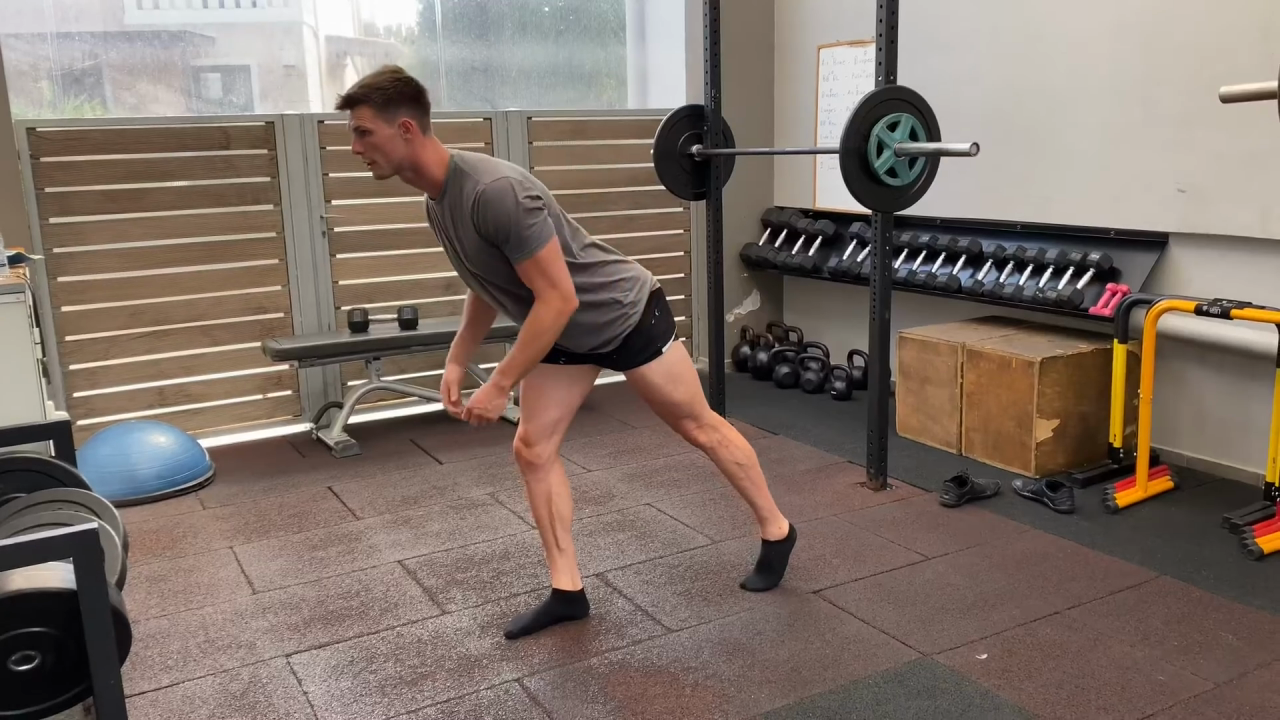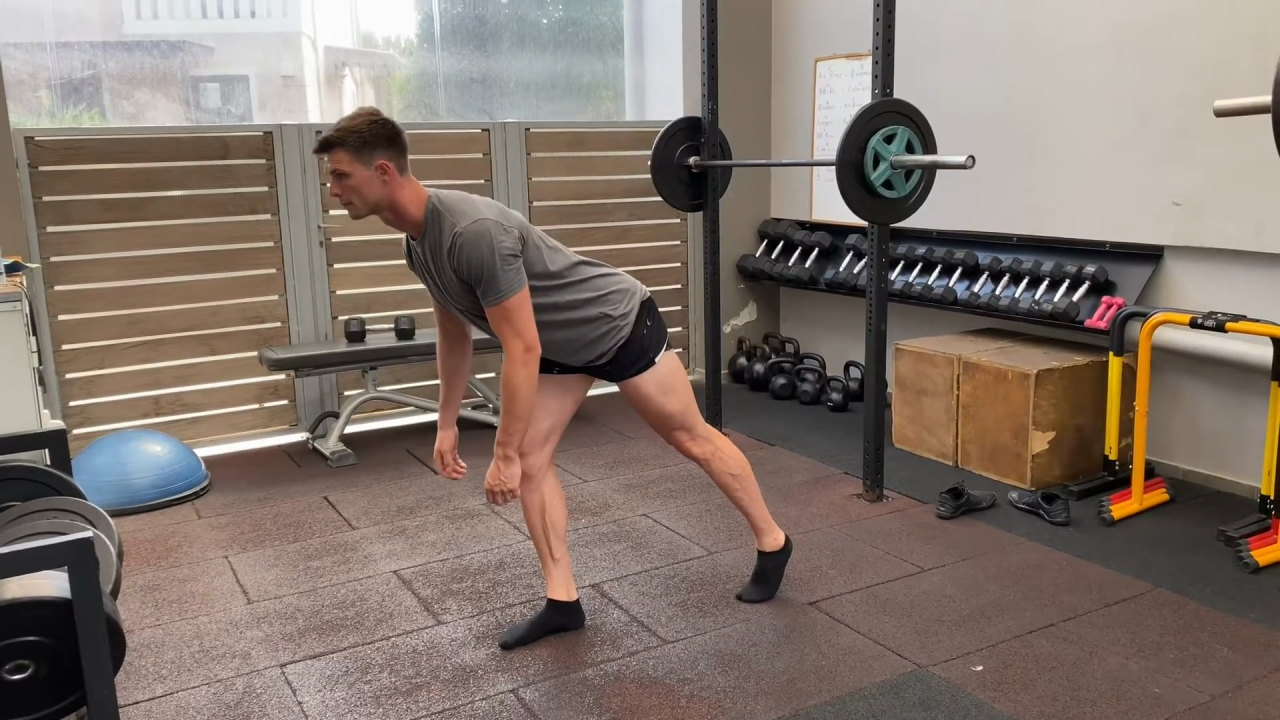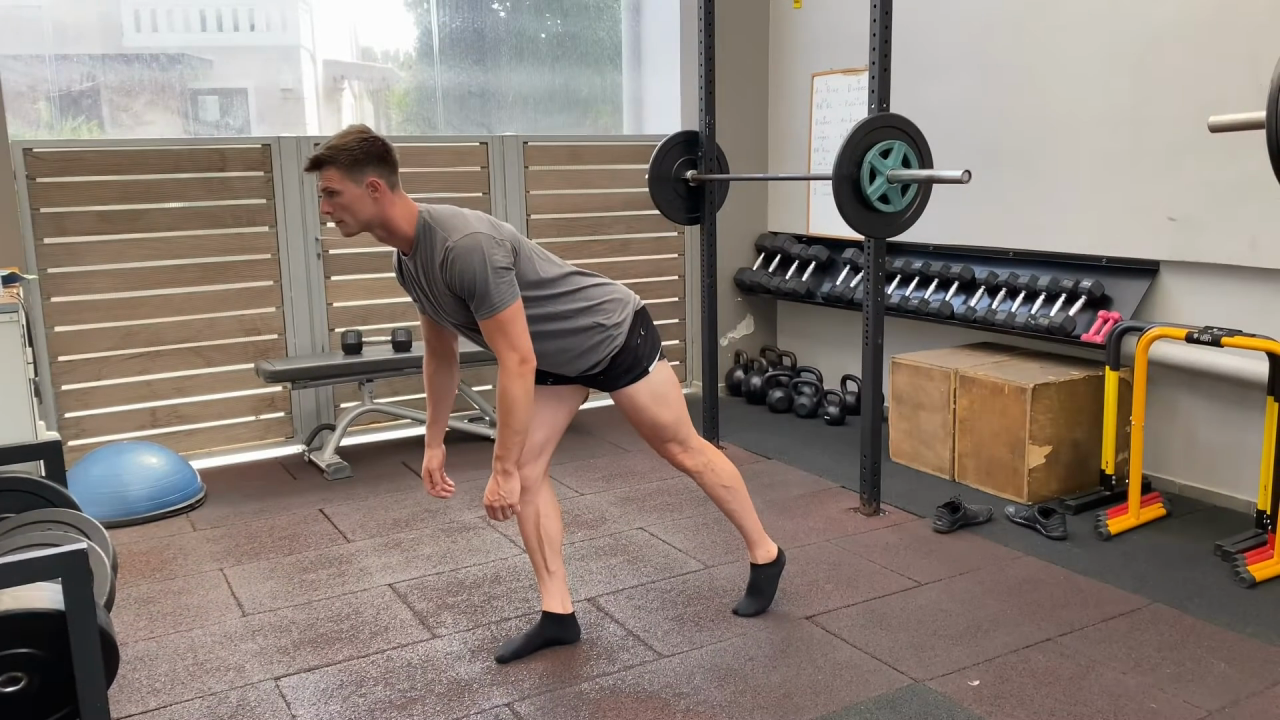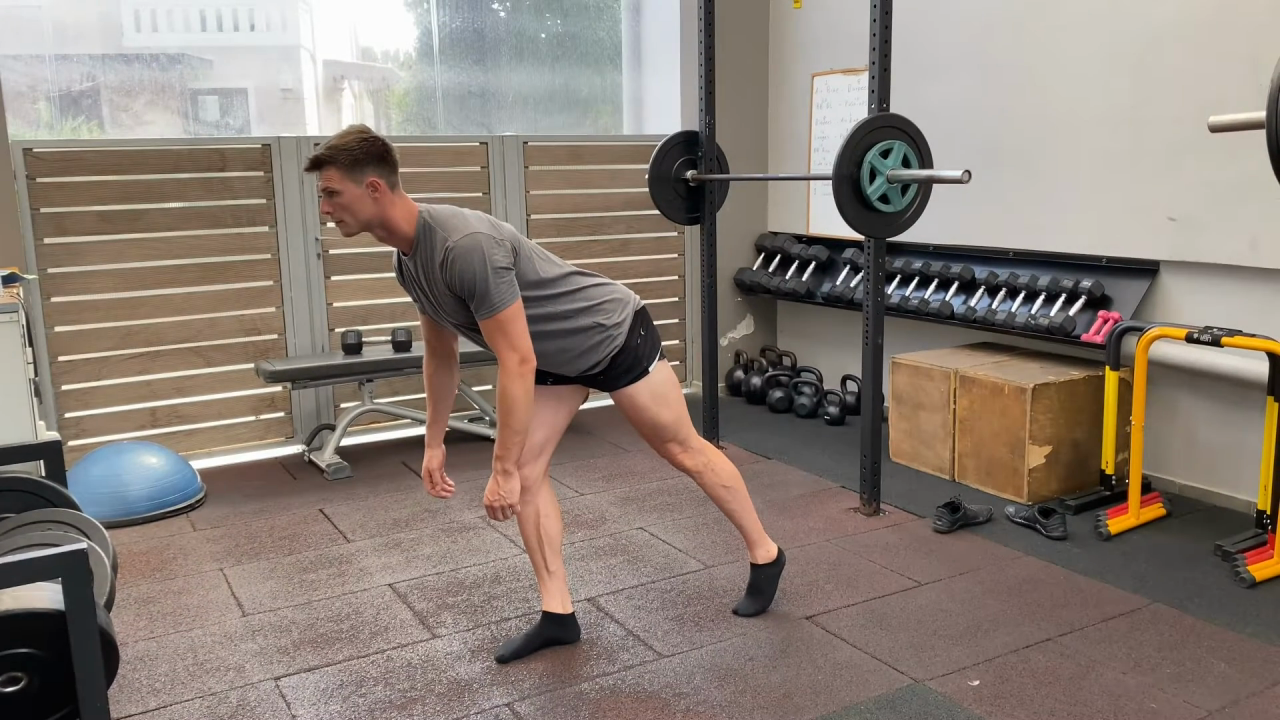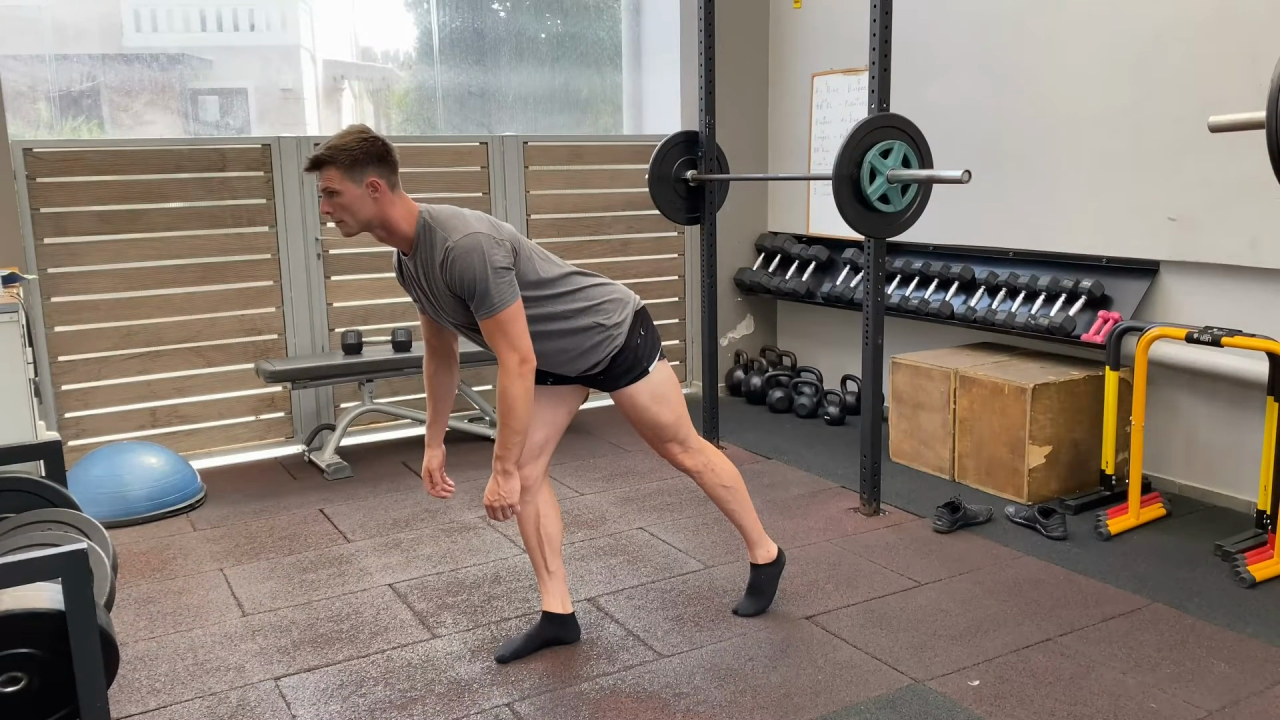
dt=1s
person 1, frame 1
left shoulder: (495, 192)
right shoulder: (436, 201)
left elbow: (560, 298)
left wrist: (498, 387)
right wrist: (456, 357)
left hip: (623, 312)
right hip: (563, 330)
left knee: (699, 427)
right knee: (532, 449)
left ankle: (777, 531)
right ankle: (567, 591)
person 1, frame 2
left shoulder: (475, 233)
right shoulder: (417, 241)
left elbow: (522, 350)
right elbow: (454, 334)
left wrist: (504, 457)
right wrist: (447, 424)
left hip: (619, 324)
right hip: (561, 344)
left knee: (692, 438)
right knee: (531, 461)
left ankle: (772, 542)
right ankle: (562, 601)
person 1, frame 3
left shoulder: (467, 246)
right shoulder: (406, 258)
left elbow: (517, 362)
right elbow: (440, 352)
left wrist: (501, 471)
right wrist: (434, 442)
left hip: (613, 334)
right hip: (556, 355)
left knee: (684, 450)
right knee: (528, 472)
left ankle: (765, 554)
right ankle: (557, 614)
person 1, frame 4
left shoulder: (466, 246)
right shoulder: (405, 258)
left elbow: (517, 362)
right elbow: (440, 353)
left wrist: (501, 471)
right wrist: (434, 442)
left hip: (613, 334)
right hip: (556, 356)
left knee: (684, 450)
right knee: (528, 473)
left ankle: (765, 554)
right ankle: (558, 614)
person 1, frame 5
left shoulder: (466, 247)
right shoulder: (406, 258)
left elbow: (517, 363)
right elbow: (441, 353)
left wrist: (500, 471)
right wrist: (434, 442)
left hip: (613, 334)
right hip: (555, 356)
left knee: (684, 450)
right knee: (527, 473)
left ankle: (765, 554)
right ankle: (558, 615)
